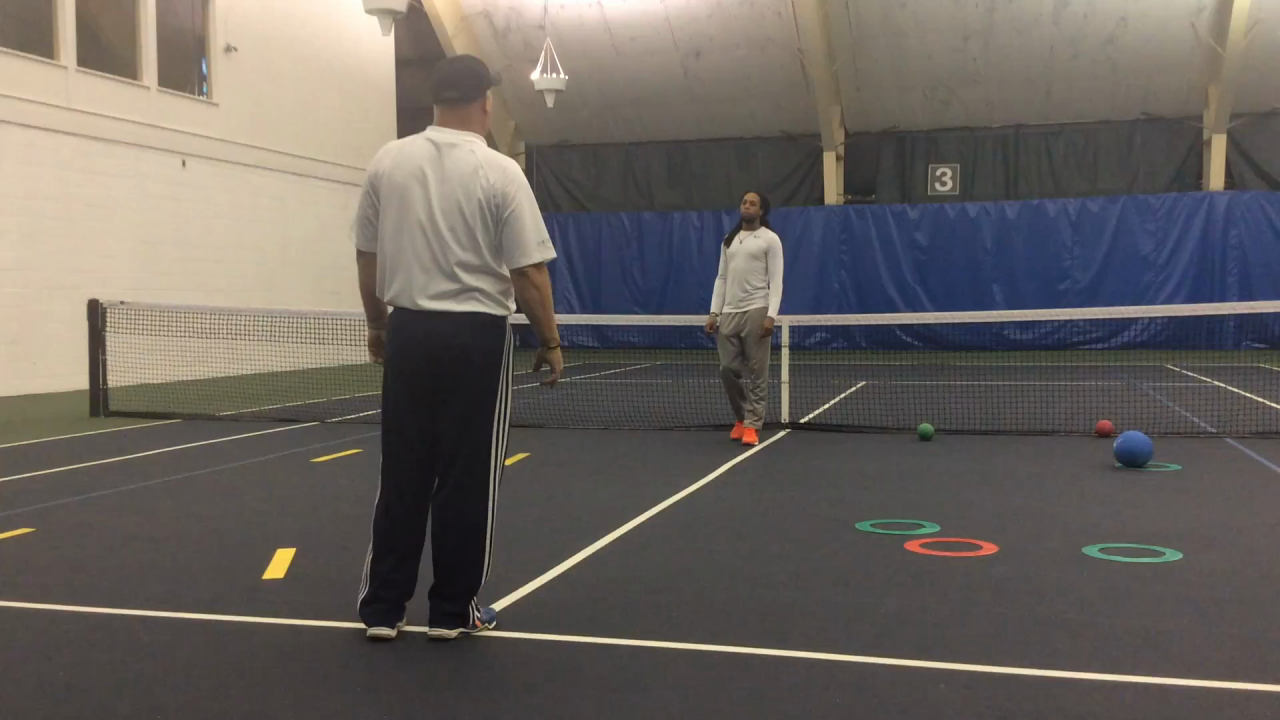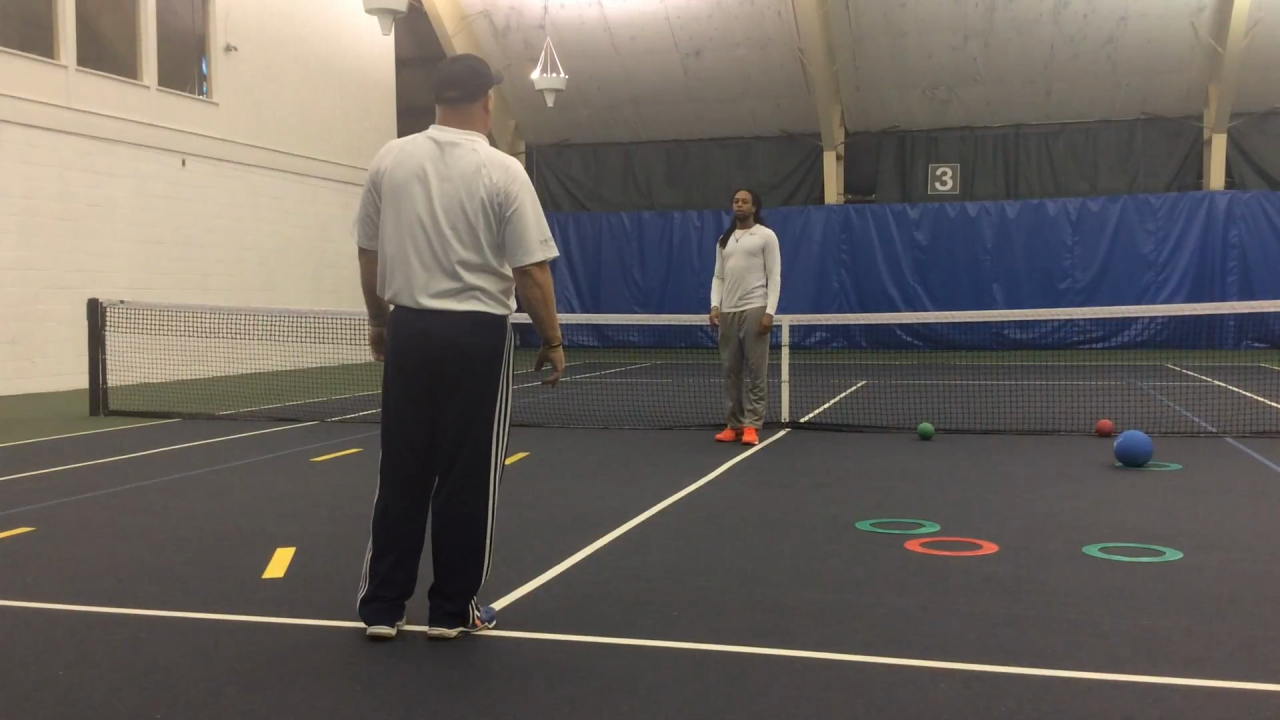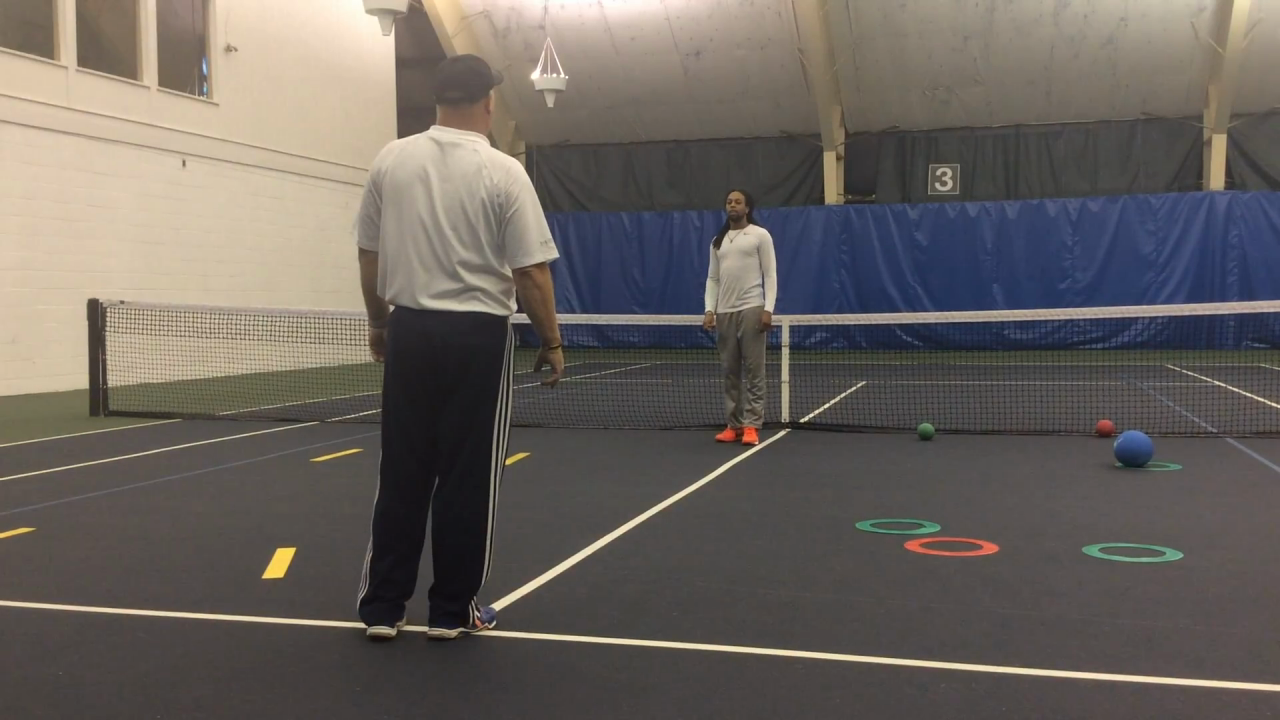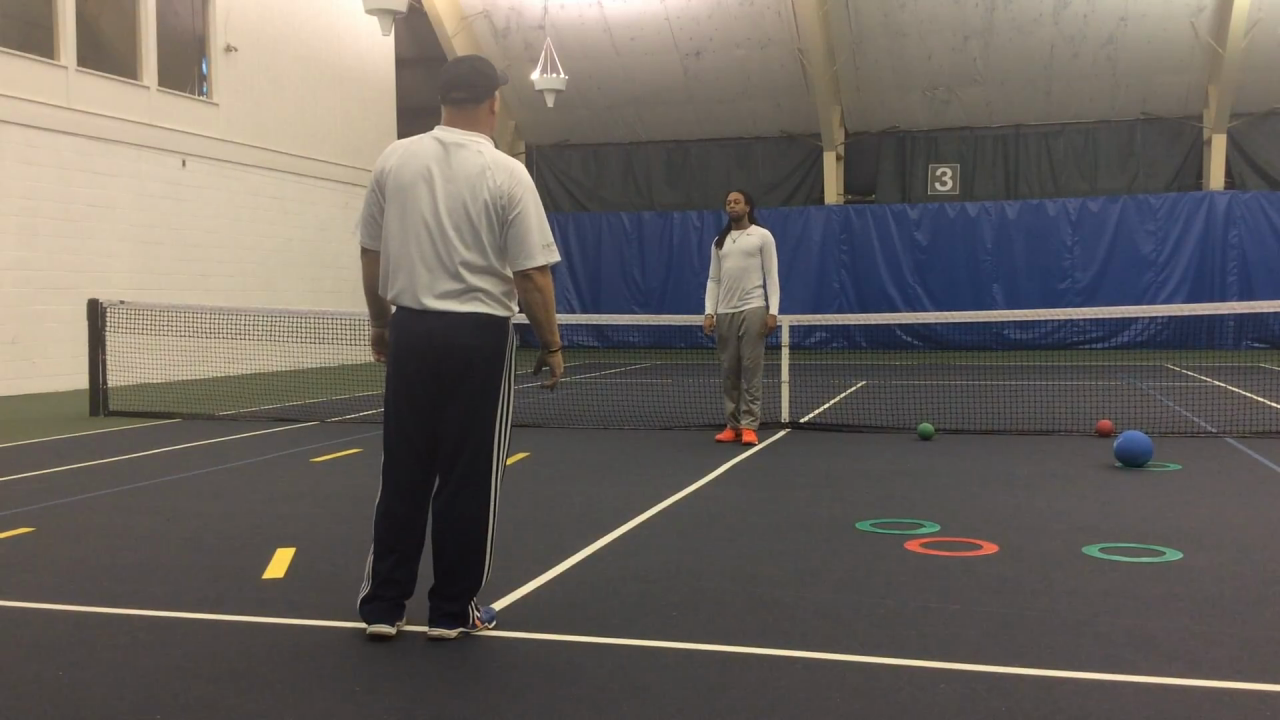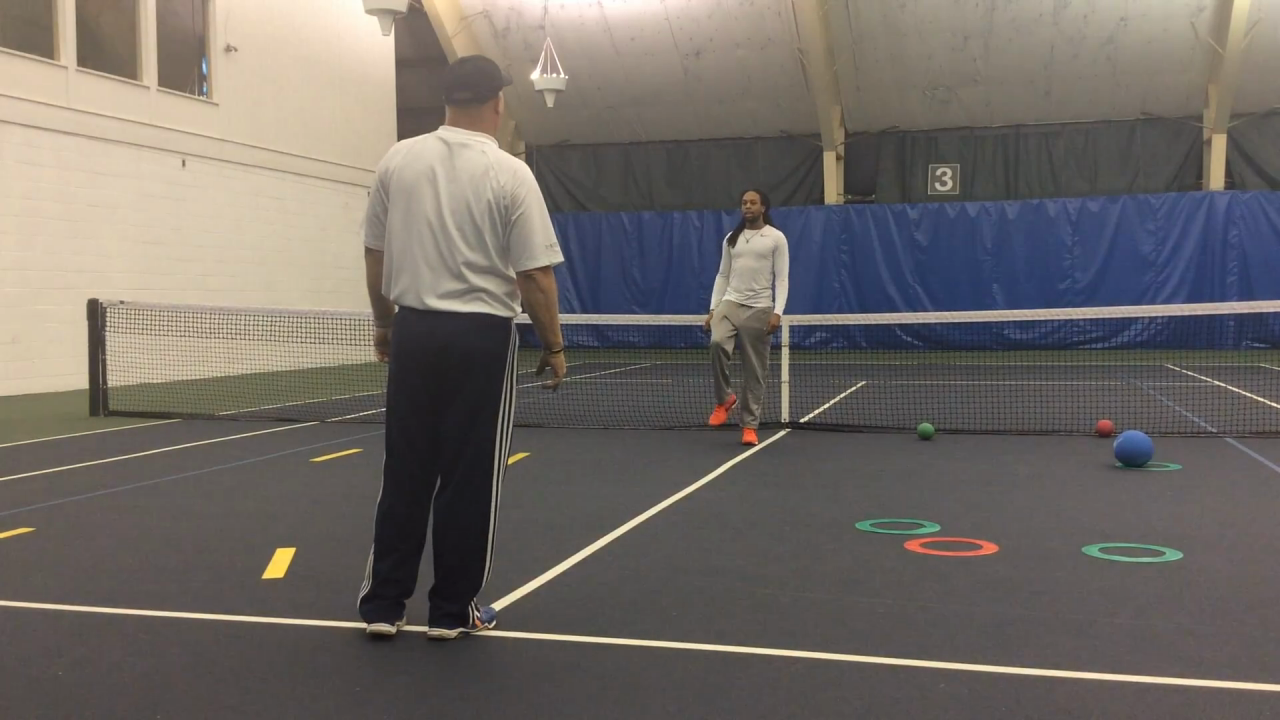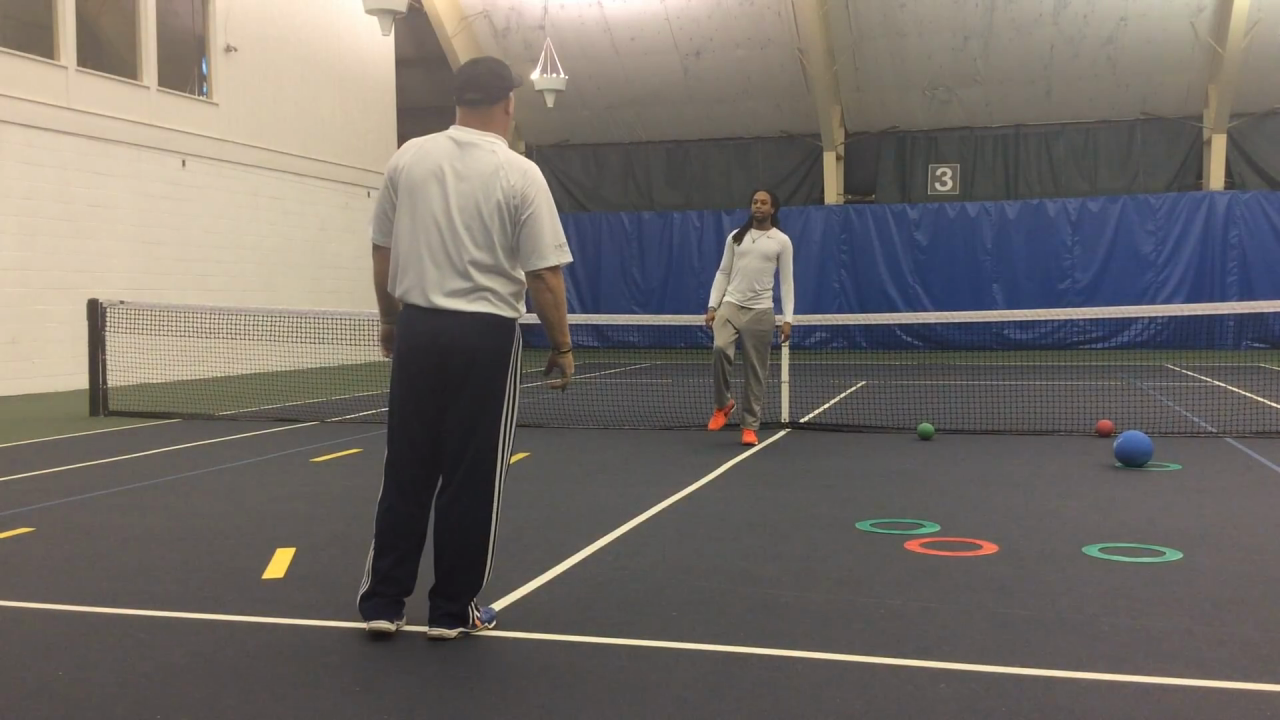
dt=0.5s
person 1, frame 1
left shoulder: (387, 162)
right shoulder: (499, 171)
left elbow: (367, 257)
right elbow: (528, 271)
left wrist: (376, 324)
right wrist: (550, 341)
left hip: (409, 333)
right hip: (476, 336)
left knee: (402, 476)
right knee: (466, 480)
left ankle: (383, 607)
right ankle: (452, 610)
person 1, frame 2
left shoulder: (389, 160)
right shoulder: (502, 171)
left elbow: (369, 254)
right elbow: (531, 271)
left wrist: (378, 319)
right wrist: (552, 340)
left hip: (409, 331)
right hip: (477, 335)
left knee: (401, 473)
right knee: (465, 478)
left ankle: (382, 605)
right ankle: (452, 609)
person 1, frame 3
left shoulder: (390, 159)
right shoulder: (503, 170)
left elbow: (369, 254)
right elbow: (530, 271)
left wrist: (378, 321)
right wrist: (551, 341)
left hip: (409, 331)
right hip: (477, 335)
left knee: (401, 474)
right knee: (465, 478)
left ankle: (382, 605)
right ankle: (452, 610)
person 1, frame 4
left shoulder: (394, 159)
right shoulder: (506, 173)
left elbow: (372, 255)
right elbow: (532, 274)
left wrist: (379, 322)
right wrist: (551, 344)
left hip: (411, 331)
right hip: (479, 336)
left knee: (403, 473)
right knee: (467, 479)
left ankle: (383, 604)
right ankle: (452, 609)
person 1, frame 5
left shoulder: (397, 159)
right shoulder: (509, 173)
left elbow: (375, 254)
right elbow: (535, 275)
left wrist: (383, 322)
right wrist: (554, 346)
left hip: (413, 332)
right hip: (481, 337)
left knee: (405, 475)
right knee: (468, 480)
left ankle: (382, 603)
right ankle: (452, 610)
person 1, frame 6
left shoulder: (408, 157)
right shoulder: (519, 174)
left elbow: (382, 252)
right elbow: (544, 275)
left wrist: (389, 319)
right wrist: (562, 345)
left hip: (418, 330)
right hip: (485, 336)
left knee: (406, 473)
right knee: (470, 480)
left ankle: (382, 600)
right ankle: (452, 609)
person 2, frame 1
left shoulder: (770, 240)
right shoulder: (729, 240)
left elbow: (776, 281)
left wrist: (771, 316)
right wrist: (714, 312)
left hip: (756, 312)
right hip: (729, 313)
left knee: (756, 372)
right knee: (728, 369)
left ankle: (752, 426)
right ankle: (742, 417)
person 2, frame 2
left shoulder: (766, 236)
right shoulder: (724, 240)
left elbow: (774, 277)
right elbow: (718, 277)
left wrist: (769, 312)
right wrist: (715, 306)
left hip: (754, 310)
right hip: (727, 312)
left knee: (755, 371)
right knee: (730, 371)
left ankle: (752, 426)
right ankle: (734, 425)
person 2, frame 3
left shoulder: (760, 235)
right shoulder: (718, 241)
left elbow: (770, 275)
right elbow: (712, 279)
left wrist: (768, 309)
right wrist: (709, 310)
left hip: (752, 310)
right hip: (724, 312)
left knee: (754, 370)
right knee: (730, 372)
left ankle: (752, 426)
right ankle: (734, 425)
person 2, frame 4
left shoulder: (763, 236)
right shoulder: (719, 241)
left elbow: (772, 277)
right elbow: (713, 280)
left wrist: (773, 312)
right wrist: (709, 313)
left hip: (753, 310)
right hip: (725, 313)
left knee: (751, 370)
right knee: (729, 372)
left ankle: (749, 426)
right ankle: (733, 425)
person 2, frame 5
left shoulder: (776, 238)
right shoulder: (731, 238)
left elbow: (781, 279)
right elbow: (722, 275)
left wrist: (777, 312)
right wrist: (713, 309)
left hip: (759, 309)
right hip: (730, 303)
left knee: (755, 370)
right knee: (717, 342)
left ankle: (750, 426)
right ankle: (724, 399)
person 2, frame 6
left shoulder: (782, 241)
right shoulder: (736, 236)
left elbow: (786, 282)
right elbow: (723, 273)
left wrist: (787, 319)
right wrist: (712, 306)
left hip: (761, 311)
right hip: (731, 305)
left knee: (756, 370)
right knee: (720, 349)
left ankle: (750, 427)
right ankle: (723, 404)
